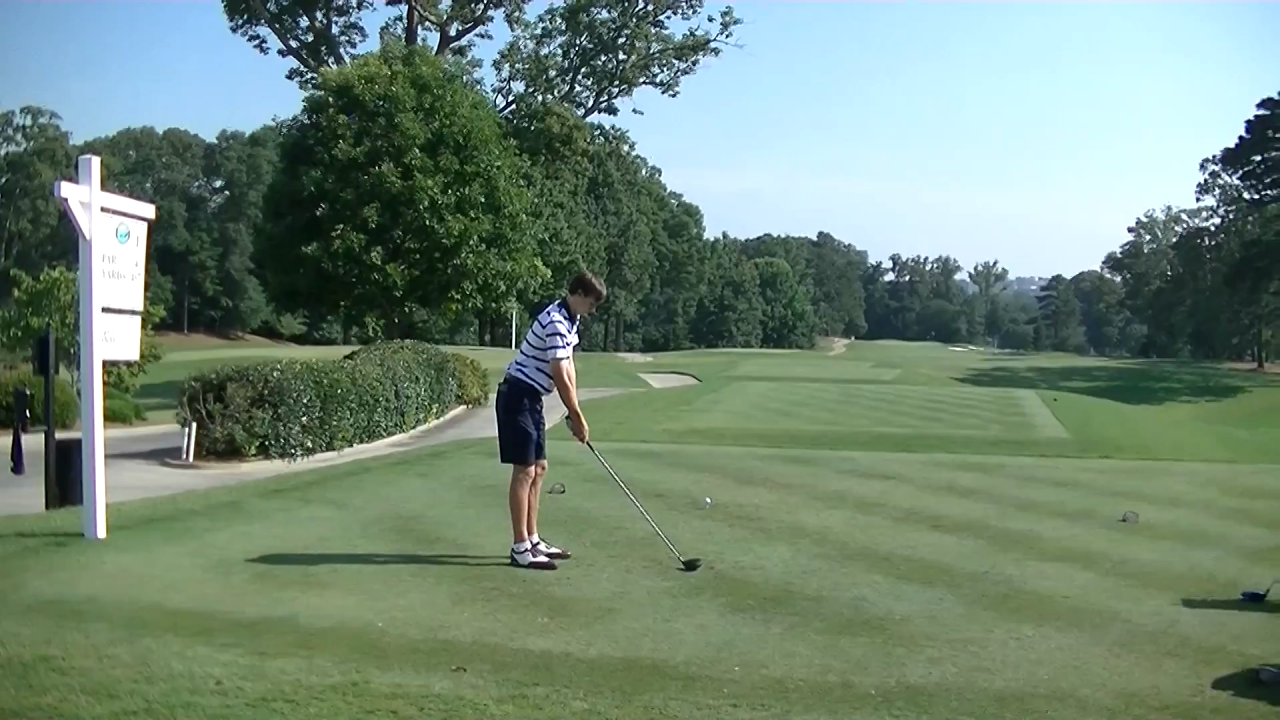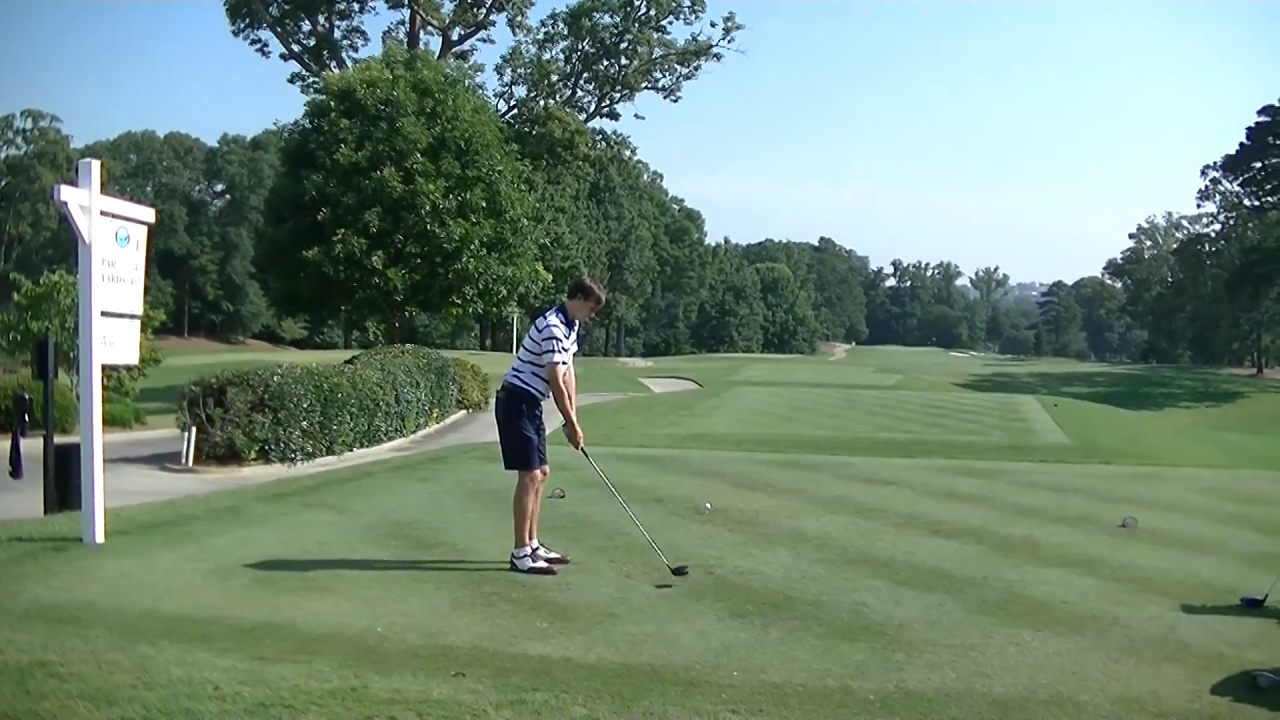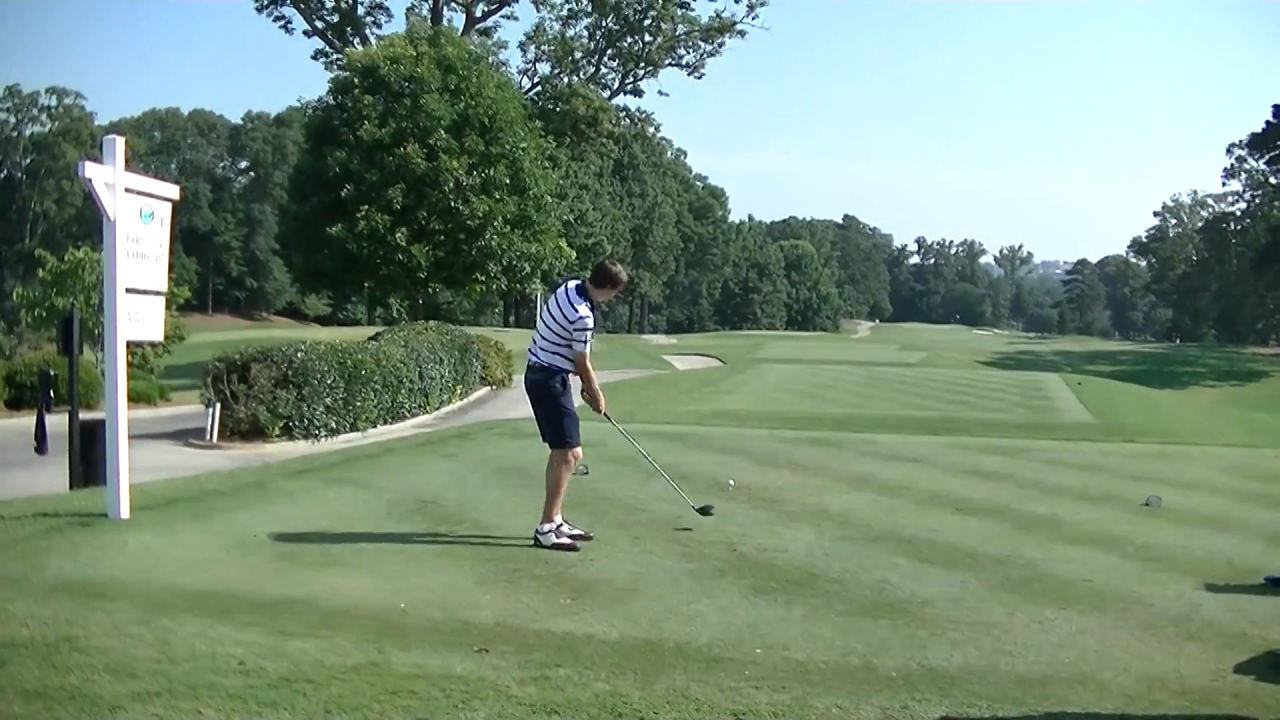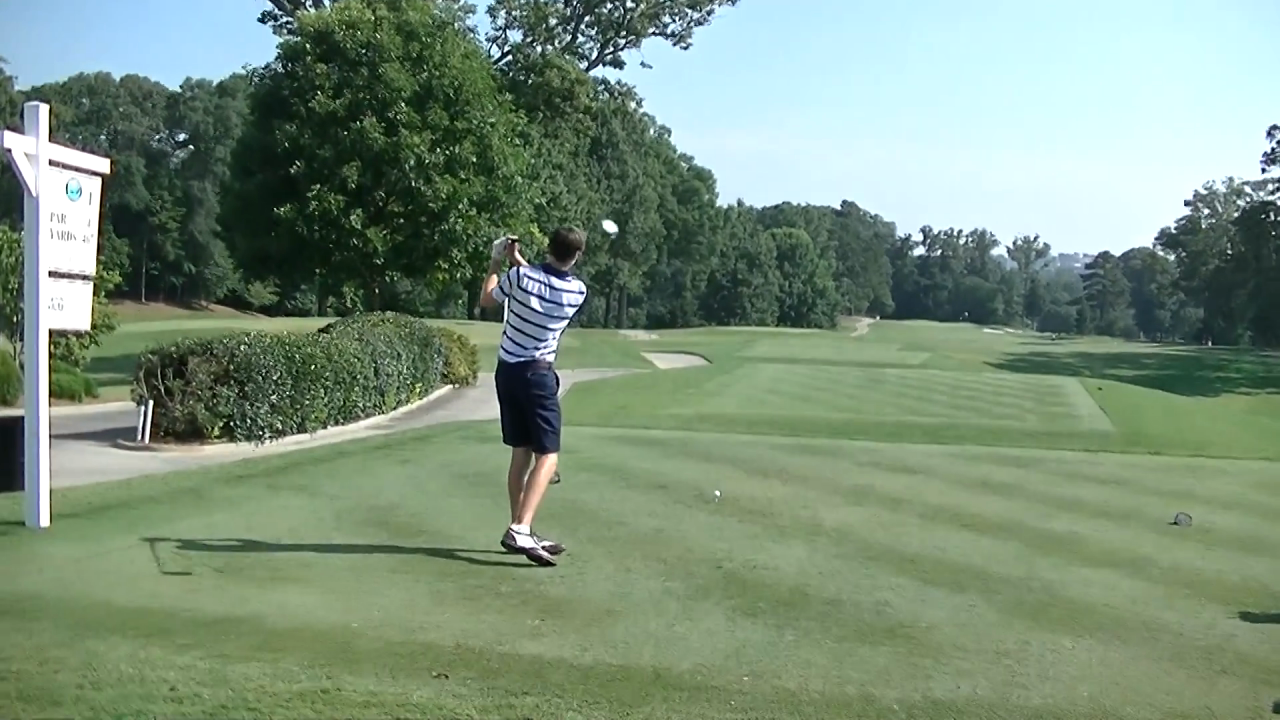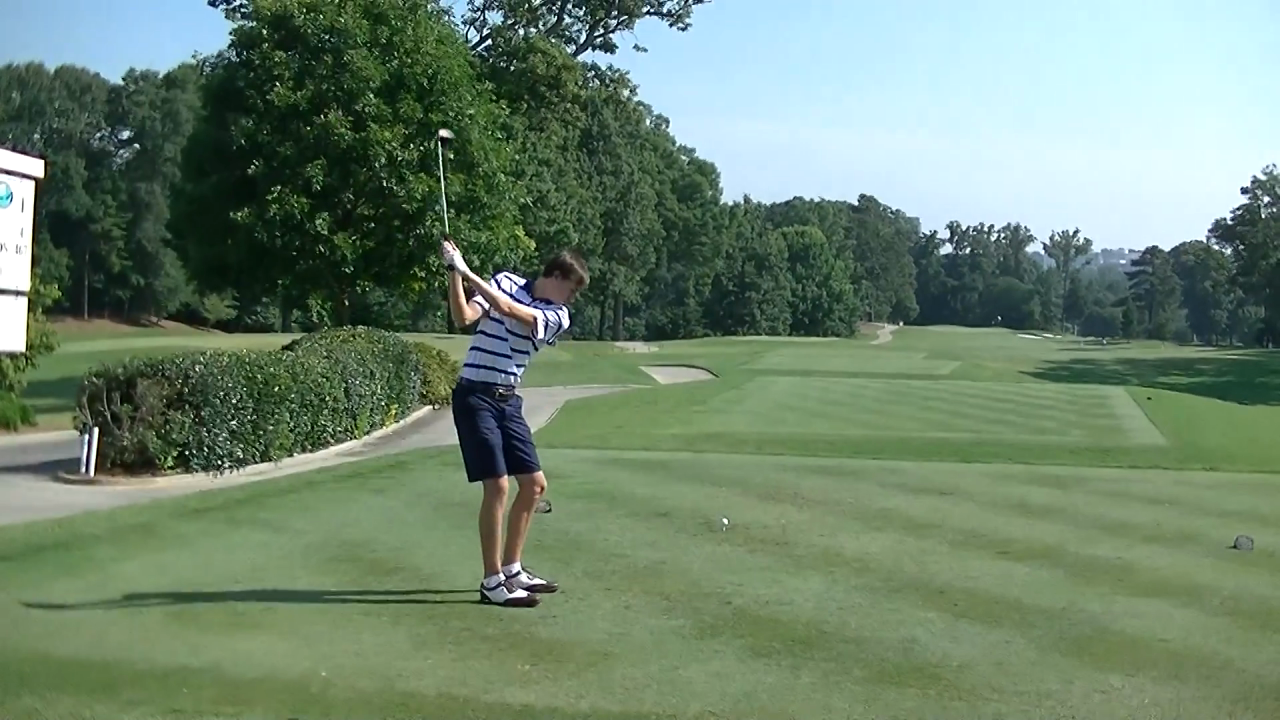
dt=1s
person 1, frame 1
left shoulder: (570, 318)
right shoulder: (555, 322)
left elbow: (569, 367)
right elbow: (560, 377)
left wrist: (573, 413)
right wrist: (578, 417)
left hip: (531, 398)
right hip: (517, 396)
left knee: (539, 468)
right knee: (524, 470)
left ankle: (533, 539)
right ankle: (520, 548)
person 1, frame 2
left shoulder: (571, 325)
right shoulder: (552, 327)
left elbow: (567, 372)
right elbow: (554, 382)
left wrist: (573, 417)
right wrist: (571, 424)
left hip: (531, 403)
right hip: (516, 401)
left knee: (540, 472)
right knee: (529, 475)
left ankle: (532, 544)
right ankle: (520, 553)
person 1, frame 3
left shoulder: (569, 285)
right shoulder: (583, 318)
right elbow: (580, 364)
left wrist: (589, 388)
right wrist: (595, 393)
left hip: (539, 375)
right hip: (549, 381)
left knee: (561, 449)
right knee: (571, 453)
left ankle: (554, 520)
right ankle: (545, 529)
person 1, frame 4
left shoulder: (518, 275)
right shoulder: (578, 292)
left elbow: (485, 301)
left wrist: (496, 261)
right wrist: (516, 259)
left hip: (506, 371)
right hip: (537, 375)
left knee: (522, 453)
right knee: (547, 457)
left ankle: (519, 531)
right ankle: (519, 530)
person 1, frame 5
left shoulder: (558, 318)
right shoulder: (505, 281)
left elbow: (511, 311)
right elbow: (463, 317)
left wrist: (468, 274)
right wrist: (455, 273)
left hip: (508, 401)
right hip: (474, 397)
left knee: (534, 484)
right knee: (497, 486)
